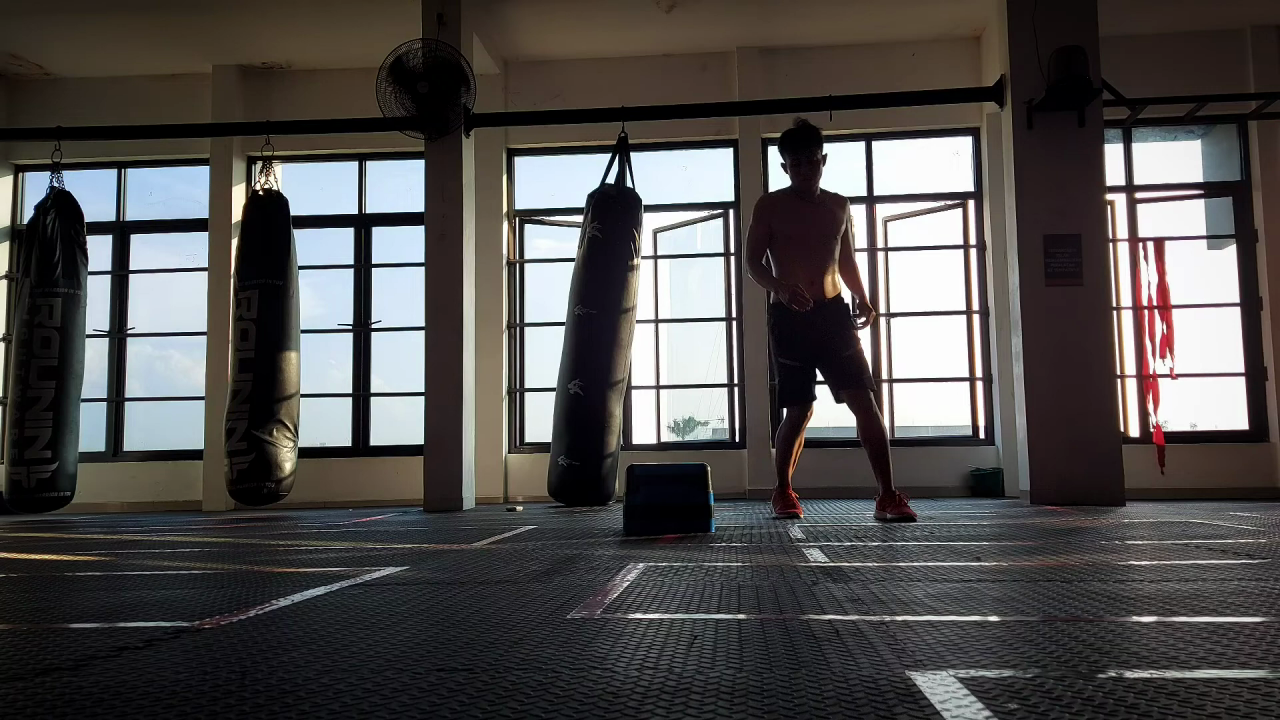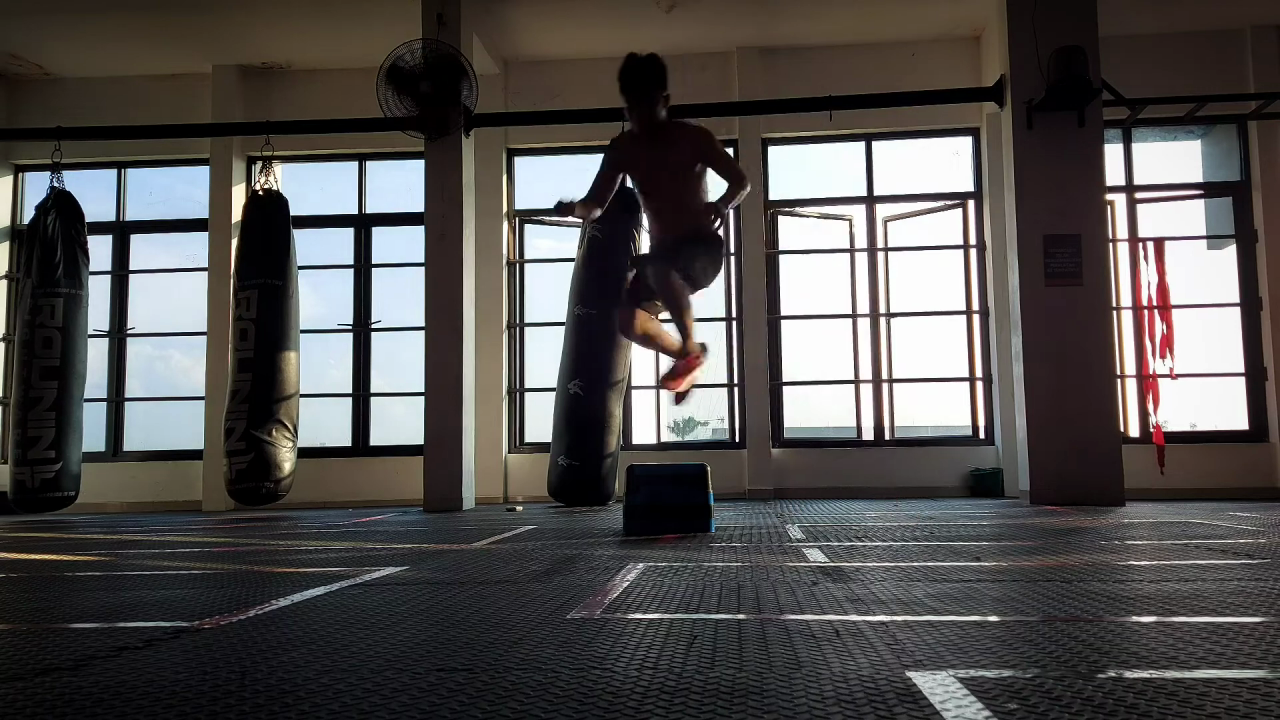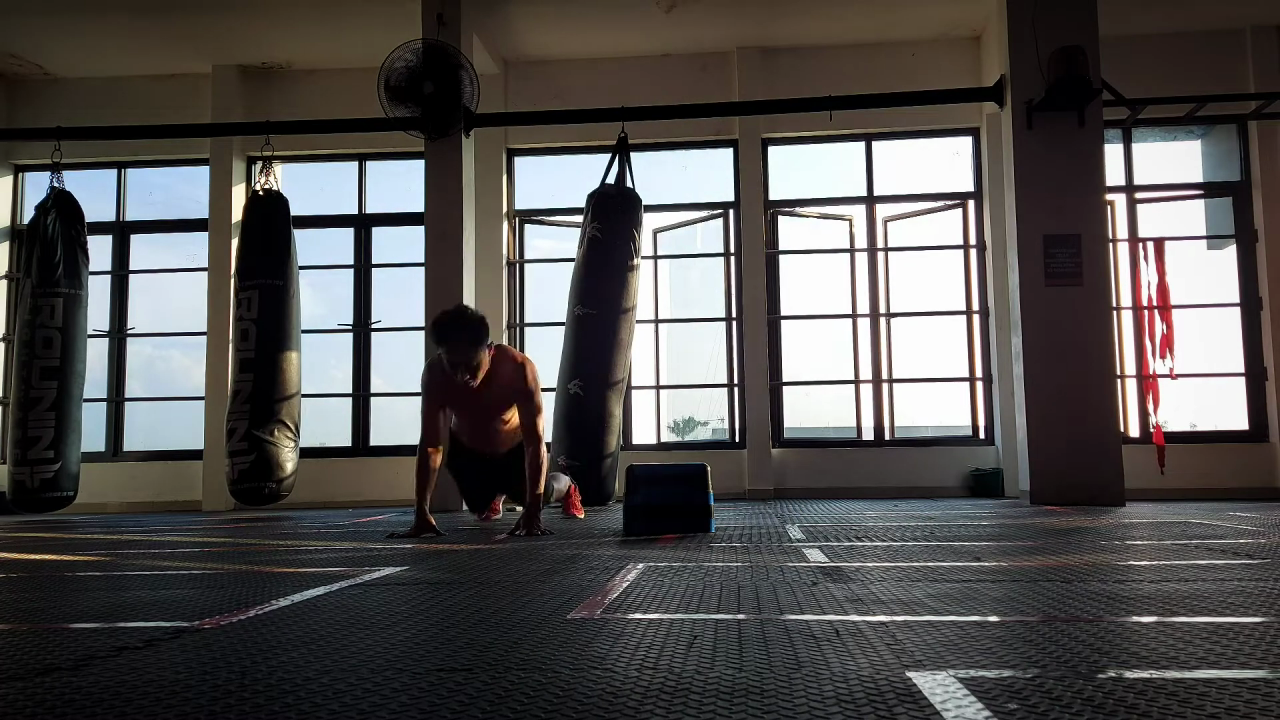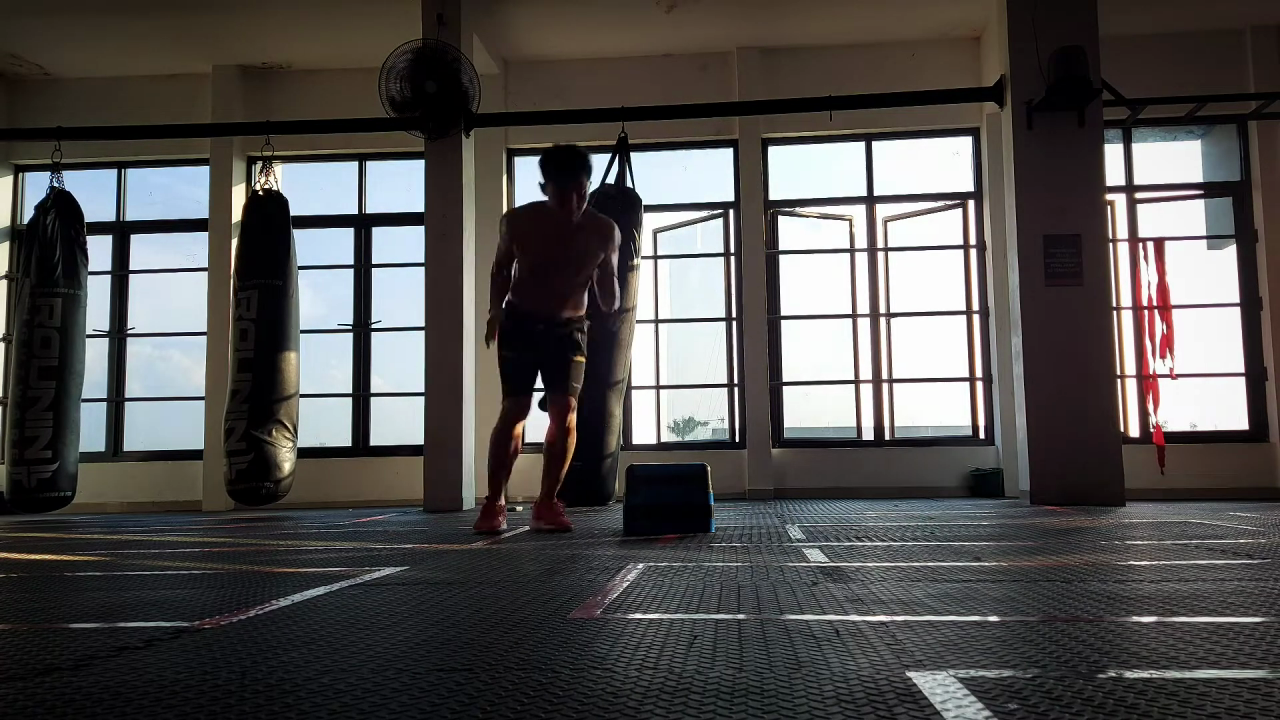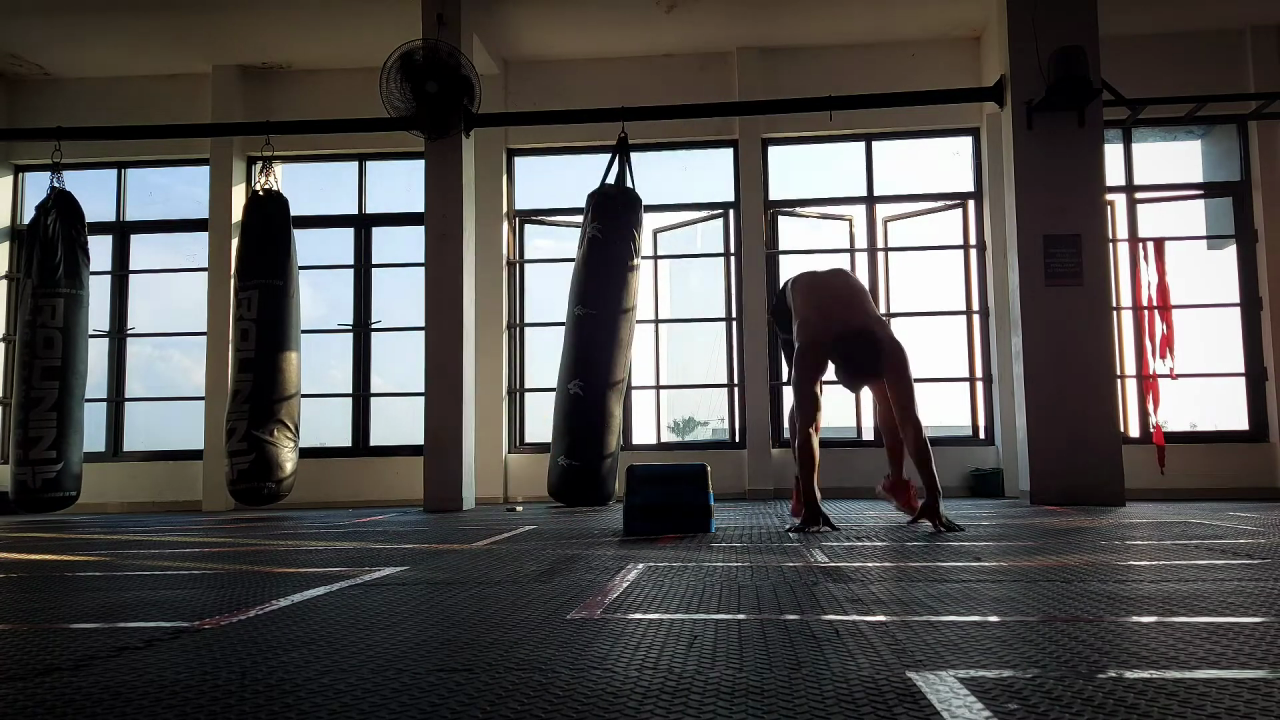
dt=1s
person 1, frame 1
left shoulder: (839, 207)
right shoulder: (769, 206)
right elbow: (752, 261)
left wrist: (863, 297)
right wrist: (780, 287)
left hip: (834, 312)
right hip: (791, 314)
left knee: (863, 399)
right knee: (799, 409)
left ankle: (887, 494)
right ankle: (783, 490)
person 1, frame 2
left shoulder: (693, 138)
right shoulder: (622, 148)
left elbow: (741, 180)
right elbow: (596, 200)
left wrist: (723, 206)
right wrist: (576, 208)
left hip: (702, 247)
right hip: (664, 251)
left knee: (658, 272)
right knee: (627, 317)
left ankle: (690, 347)
right ankle: (685, 354)
person 1, frame 3
left shoulder: (518, 368)
right shoulder: (435, 373)
left elbow: (536, 442)
right elbow: (430, 445)
left wrist: (533, 513)
right wrist: (422, 514)
left ankle: (565, 487)
right ankle: (494, 492)
person 1, frame 4
left shoulder: (601, 229)
right shoulder: (521, 221)
left elbow: (607, 274)
right elbow: (500, 266)
left wrist: (611, 303)
right wrist: (495, 311)
left hip: (568, 328)
right hip: (519, 322)
left knee: (565, 412)
right knee: (514, 411)
left ankle: (547, 501)
right ankle: (494, 503)
person 1, frame 5
left shoulder: (890, 350)
right shoulder: (810, 349)
left elbow: (910, 423)
right elbow: (804, 426)
left wrist: (933, 499)
right wrist: (813, 505)
left knee: (887, 395)
right knee: (810, 404)
left ankle: (896, 481)
right ankle: (803, 494)
